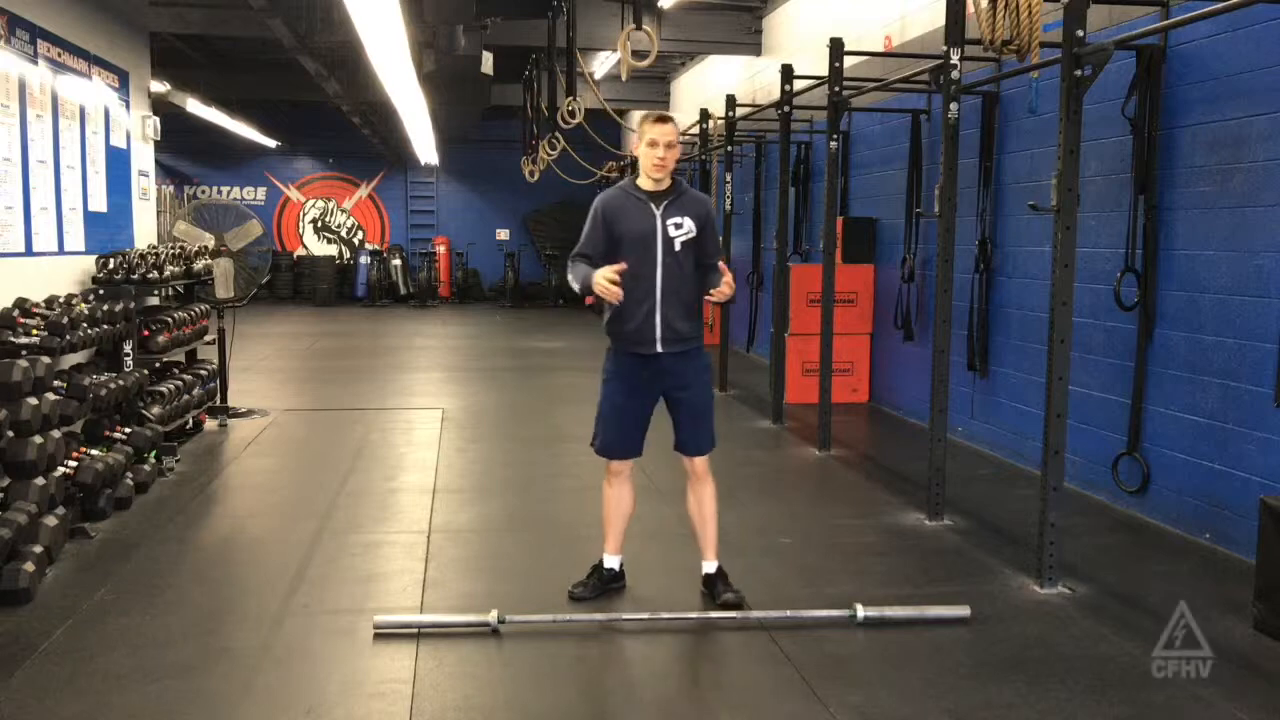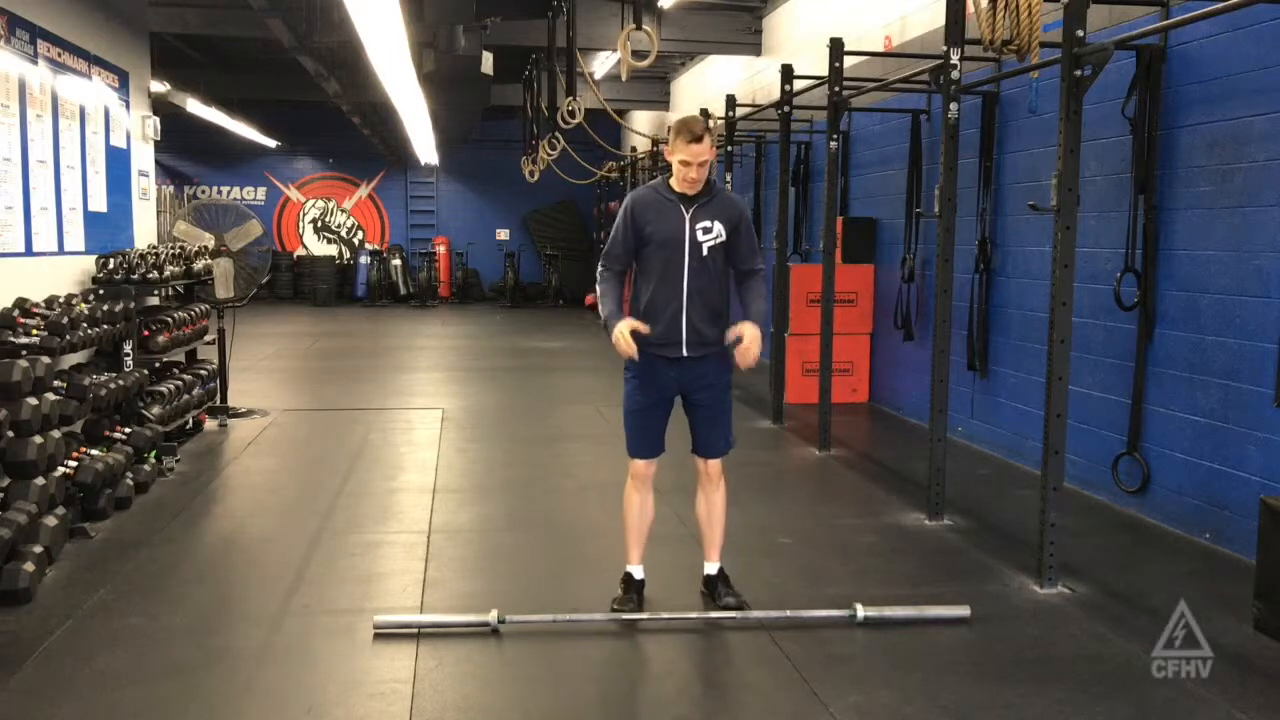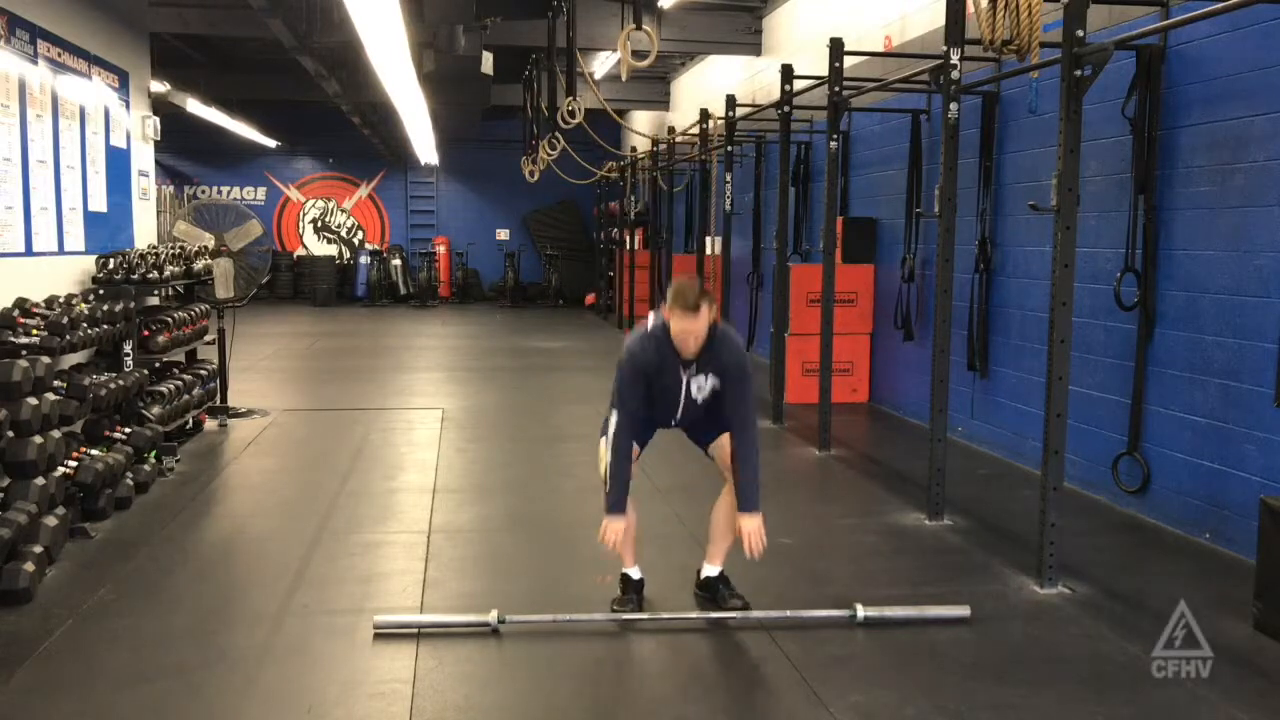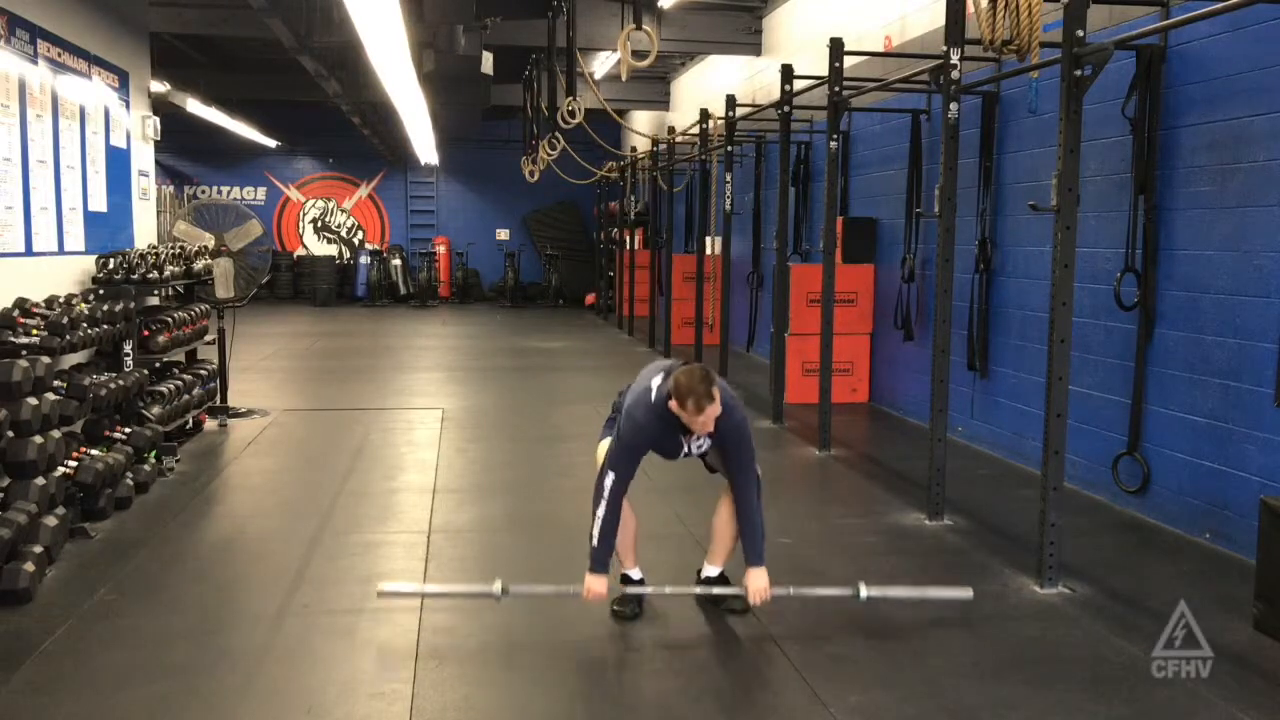
dt=0.5s
person 1, frame 1
left shoulder: (697, 206)
right shoulder: (611, 204)
left elbow: (709, 268)
right elbow: (579, 264)
left wrist: (722, 285)
right wrist: (593, 279)
left hip: (687, 356)
right hip: (629, 357)
left knee: (699, 466)
right knee: (617, 466)
left ankle: (711, 570)
right ankle: (610, 567)
person 1, frame 2
left shoulder: (731, 209)
right shoulder: (640, 204)
left elbow: (751, 273)
right elbow: (610, 269)
left wrist: (754, 320)
right wrist: (614, 318)
left hip: (710, 359)
right hip: (650, 359)
left knee: (712, 469)
right knee: (641, 471)
left ankle: (713, 573)
right ankle: (634, 575)
person 1, frame 3
left shoulder: (730, 350)
right shoulder: (640, 348)
left elbow: (744, 429)
right elbow: (622, 427)
left wrist: (749, 509)
right wrist: (614, 511)
left hip: (705, 407)
right hip: (645, 408)
left knee: (738, 468)
left ankle: (711, 575)
right ankle: (631, 577)
person 1, frame 4
left shoulder: (731, 414)
right shoulder: (640, 416)
left elbow: (747, 487)
right elbow: (610, 488)
left wrist: (755, 564)
right wrist: (597, 569)
right hip: (633, 415)
left knee: (747, 476)
right knee: (611, 477)
left ankle: (712, 576)
right ankle: (632, 578)
